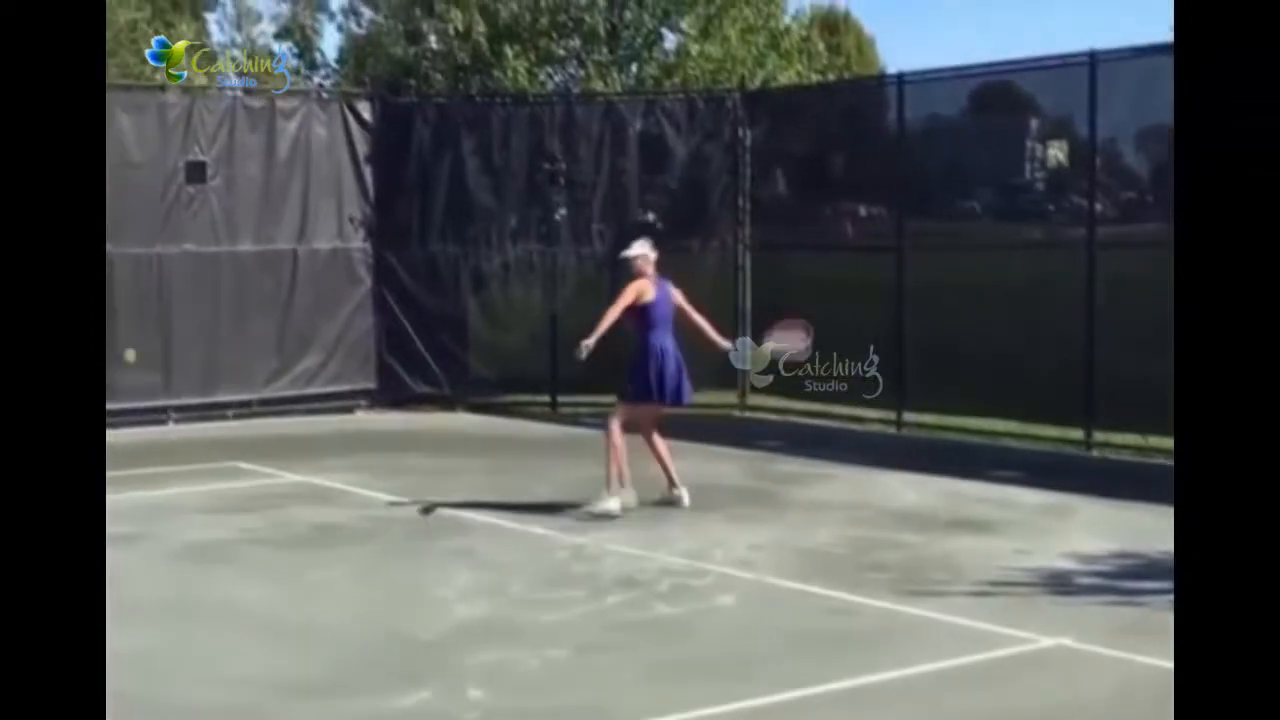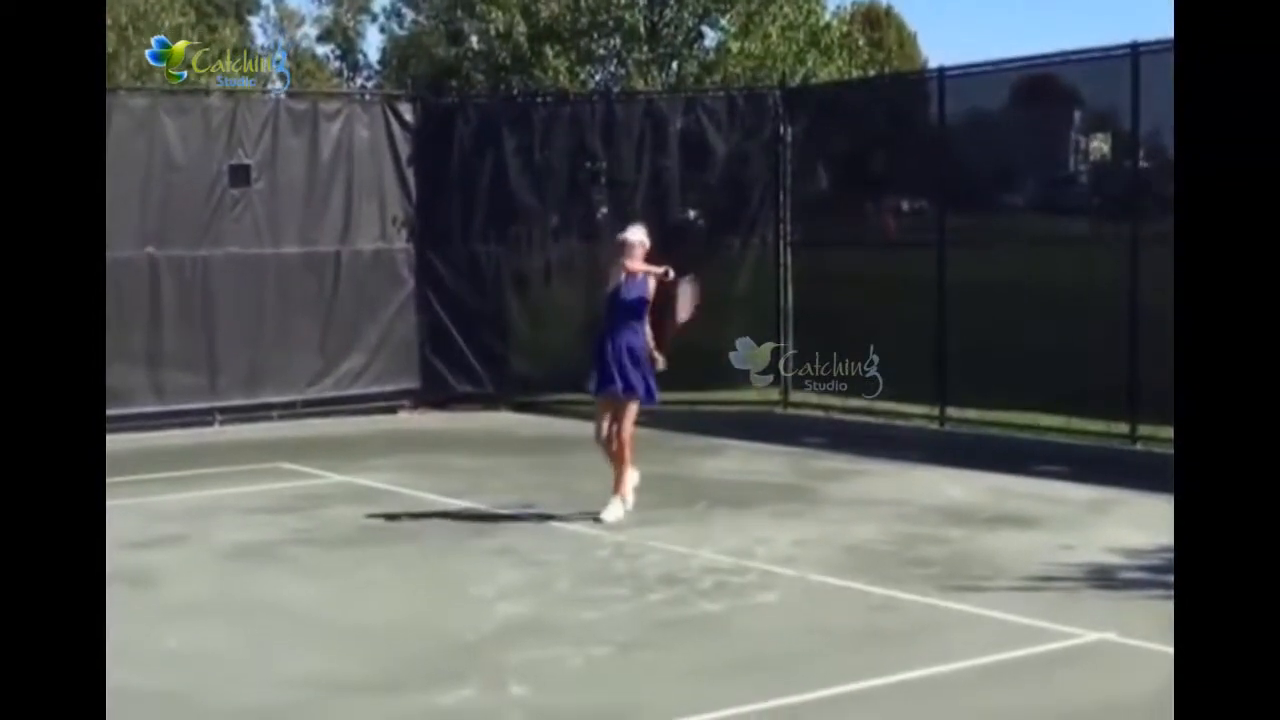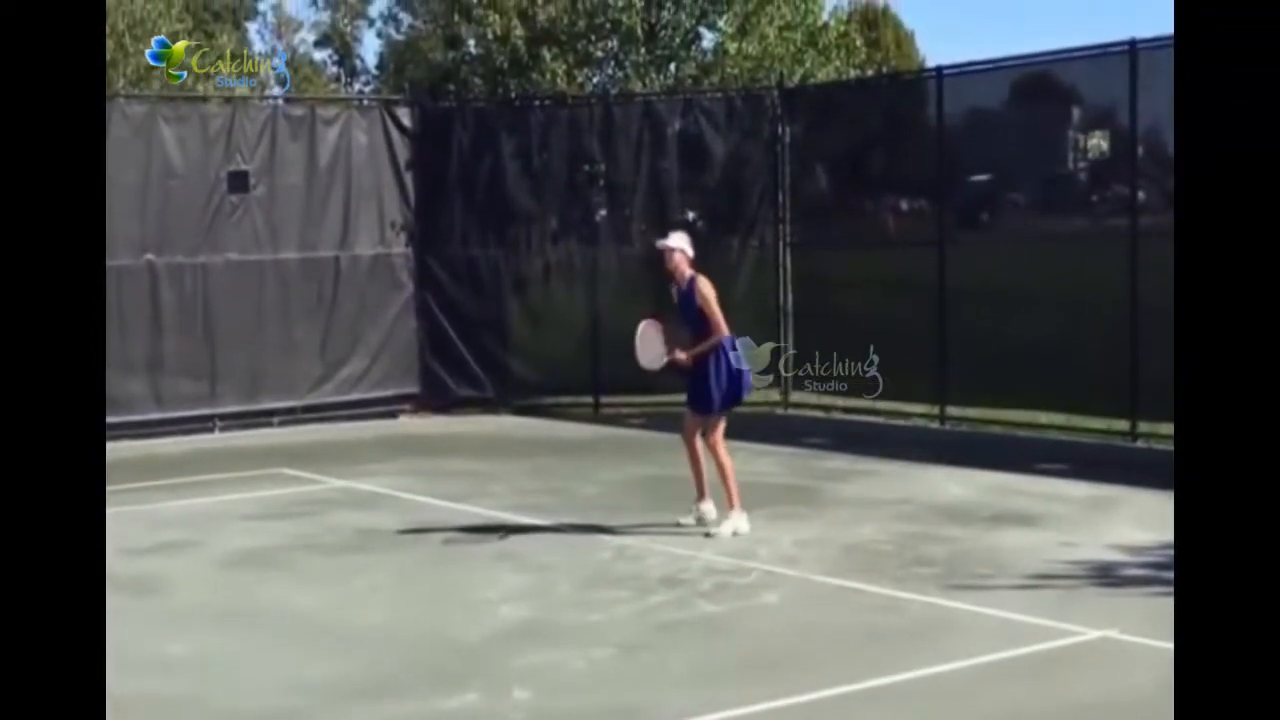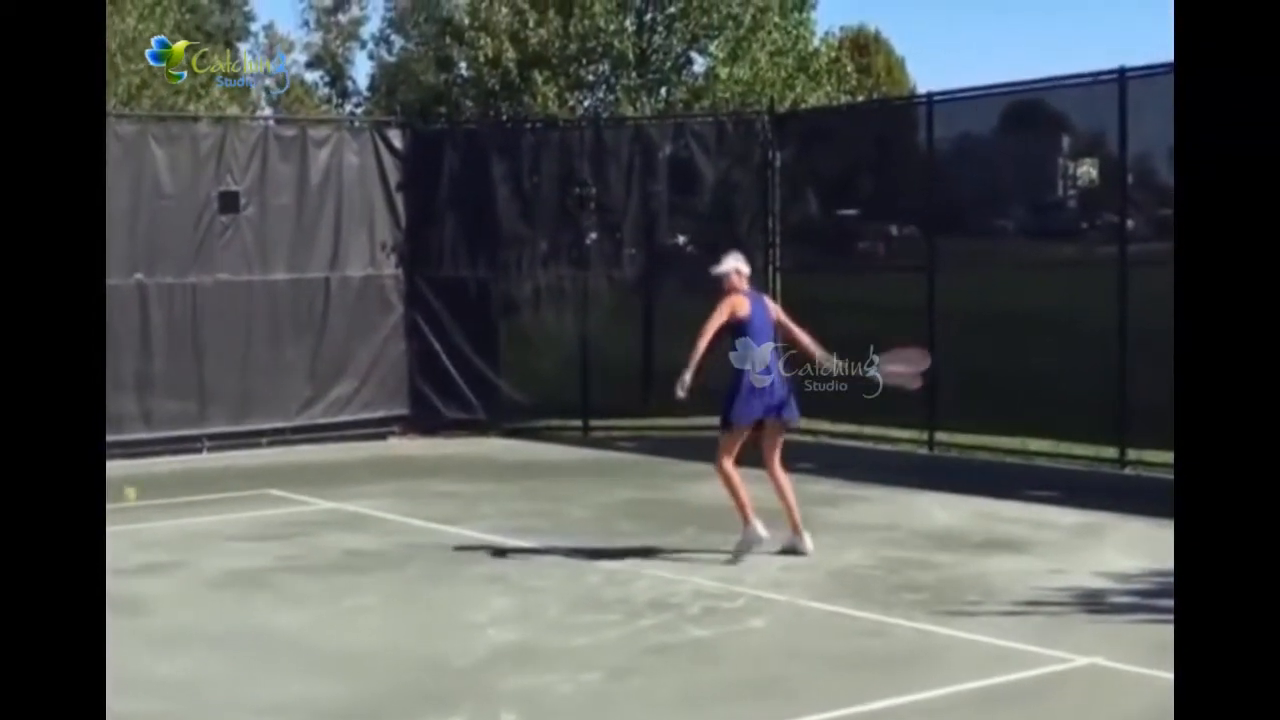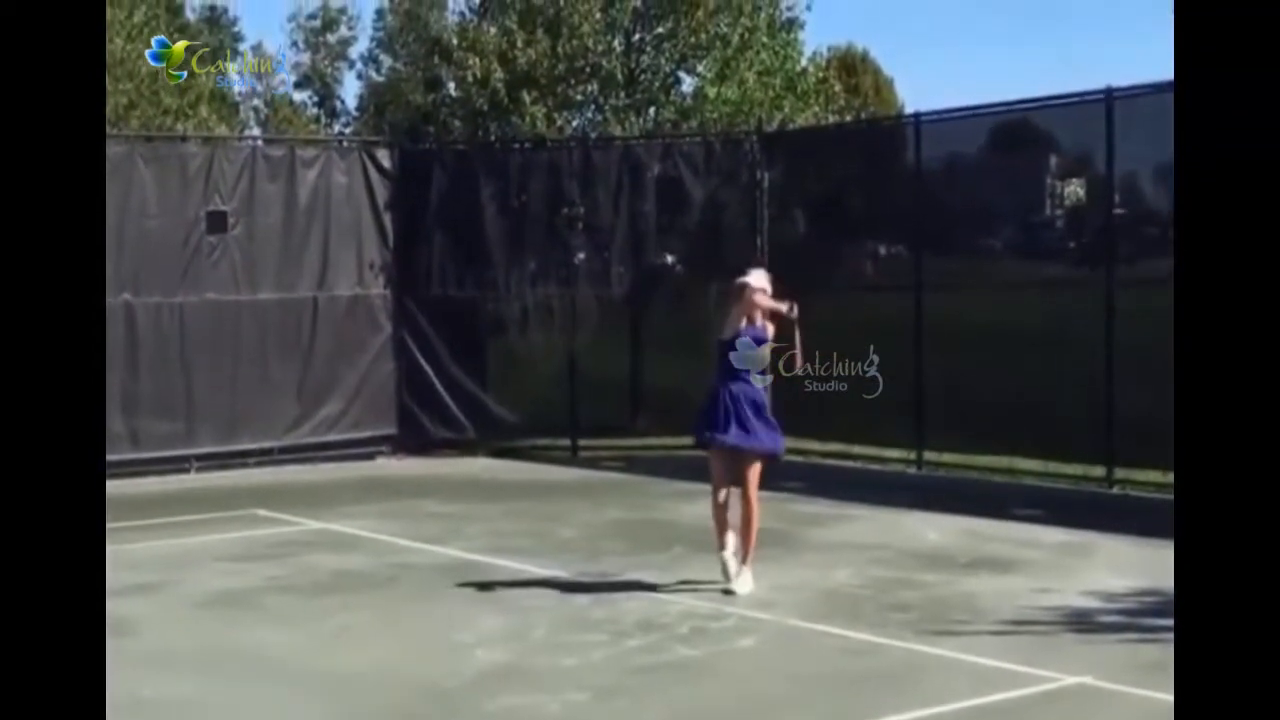
dt=1s
person 1, frame 1
left shoulder: (637, 286)
right shoulder: (669, 288)
left elbow: (615, 310)
right elbow: (695, 316)
left wrist: (593, 338)
right wrist: (719, 341)
left hip: (650, 360)
right hip: (670, 360)
left knee: (614, 425)
right knee: (648, 428)
left ankle: (621, 491)
right ankle: (675, 489)
person 1, frame 2
left shoulder: (650, 283)
right shoulder: (619, 268)
right elbow: (627, 265)
left wrist: (653, 352)
right wrist: (660, 271)
left hip: (635, 356)
right hip: (610, 354)
left knee: (623, 431)
right knee: (602, 434)
left ankle: (618, 497)
right ankle: (627, 476)
person 1, frame 3
left shoulder: (700, 285)
right shoulder: (676, 288)
left elbow: (722, 331)
left wrist: (693, 353)
right wrist: (684, 353)
left hip: (719, 364)
right hip: (702, 365)
left knee: (714, 441)
right knee: (689, 436)
left ankle: (737, 515)
right ankle: (704, 505)
person 1, frame 4
left shoulder: (732, 302)
right shoulder: (767, 302)
left elbow: (706, 335)
right elbow: (796, 333)
left wrist: (689, 371)
right wrist: (823, 357)
left hip: (750, 383)
right hip: (775, 382)
left knee: (723, 460)
right knee: (772, 465)
left ankle: (752, 524)
right ankle: (799, 535)
person 1, frame 5
left shoulder: (767, 329)
right shoulder: (736, 316)
right elbow: (751, 302)
right wrist: (784, 309)
left hip: (754, 410)
right hip: (724, 407)
left knee: (749, 493)
right knee: (719, 492)
left ankle: (744, 569)
right ankle: (725, 543)
